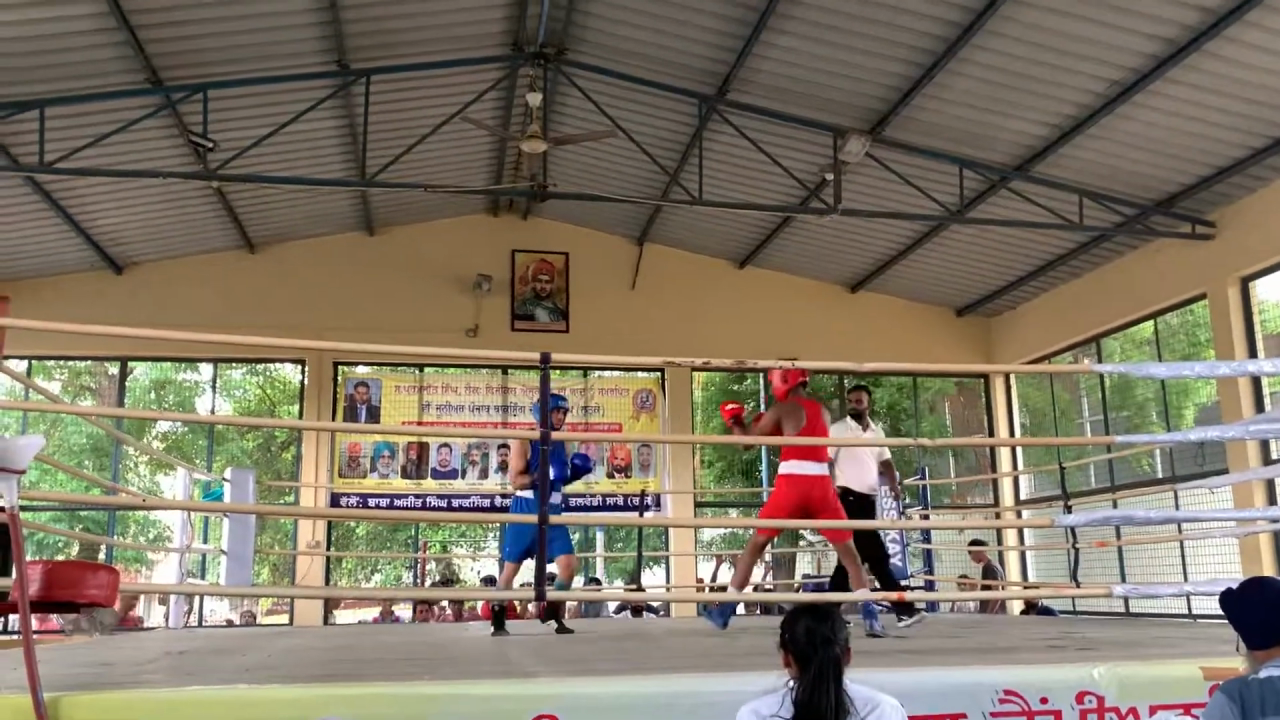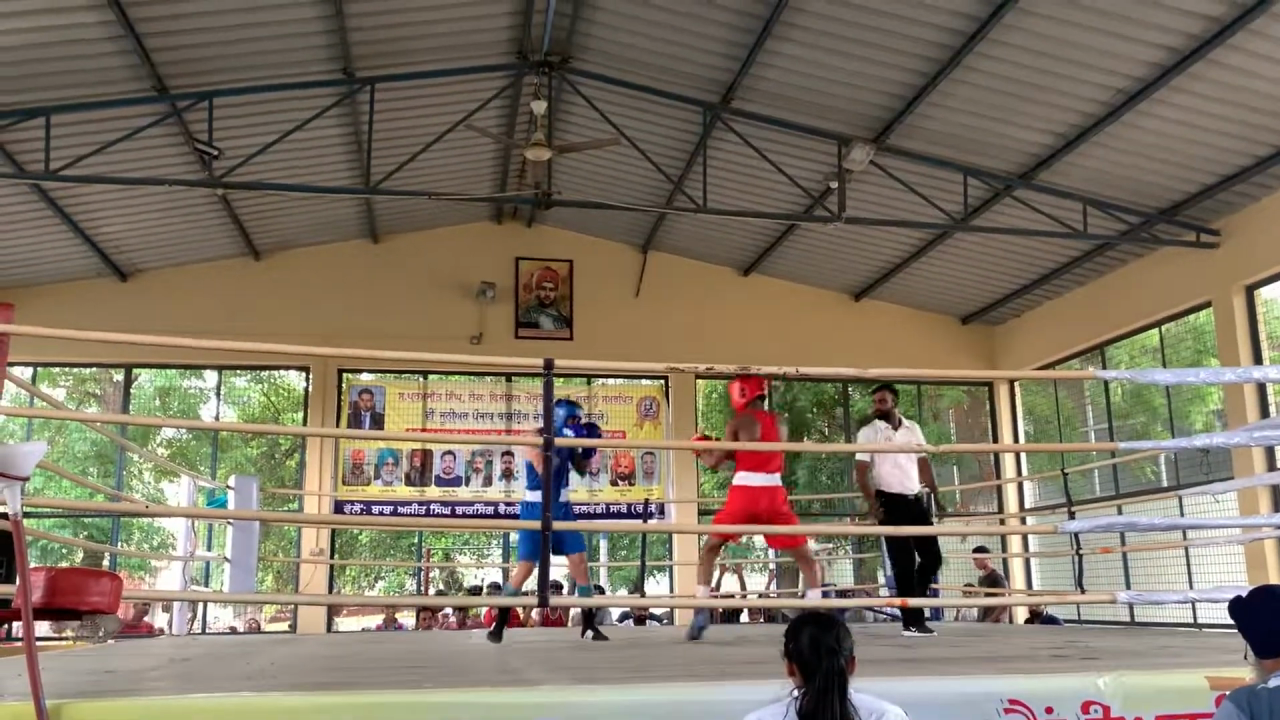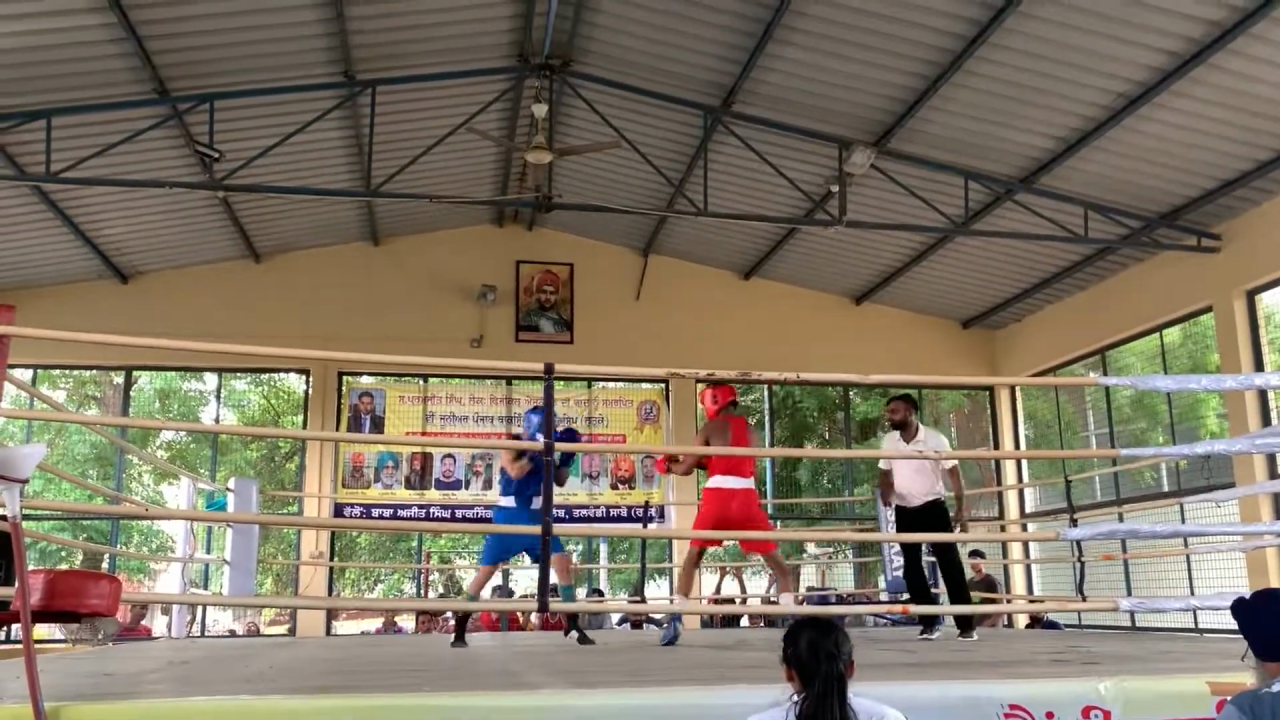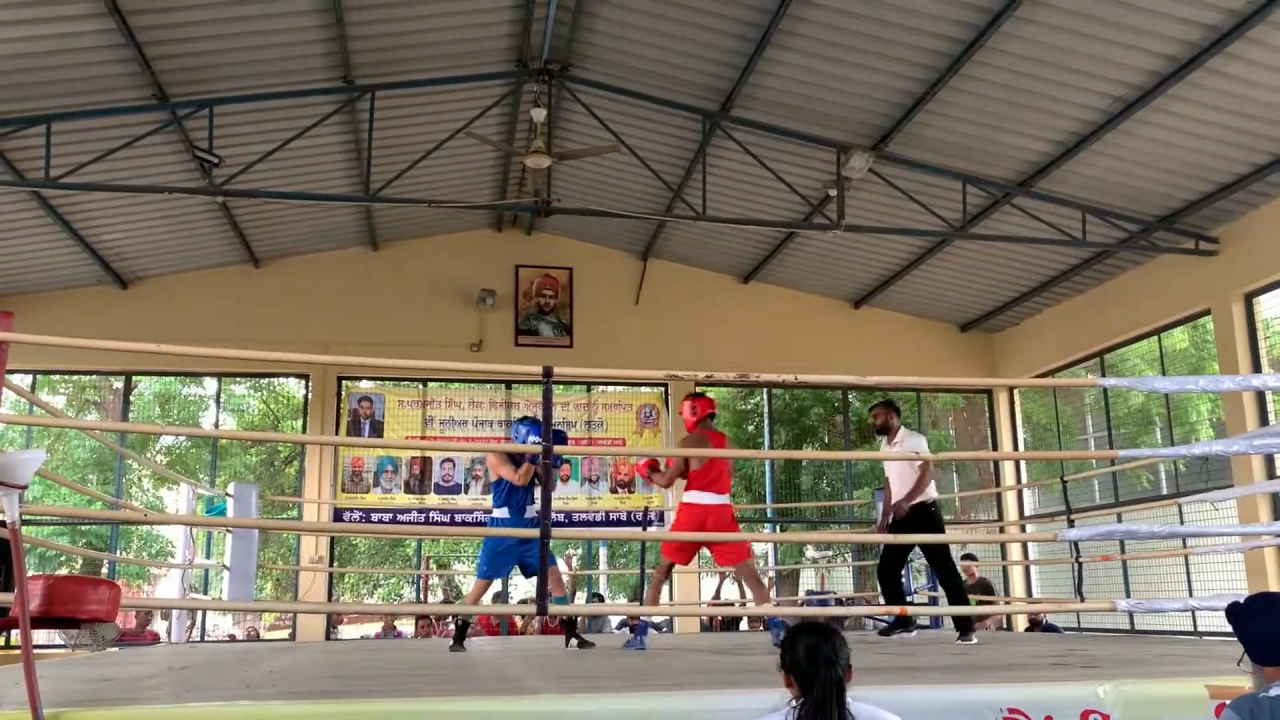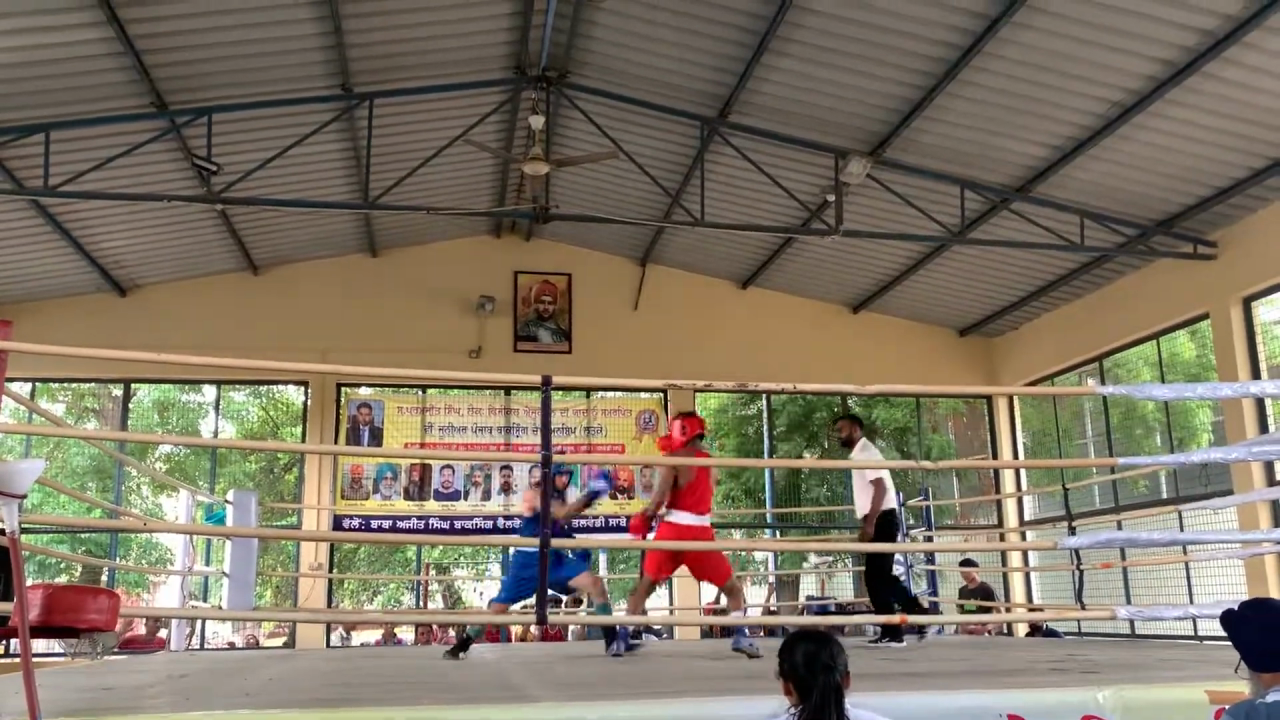
dt=0.3s
person 1, frame 1
left shoulder: (782, 408)
right shoulder: (822, 410)
left elbow: (749, 439)
left wrist: (733, 422)
left hip: (791, 485)
right hip: (821, 485)
left knee: (754, 547)
right knee: (848, 553)
left ankle: (724, 610)
right ankle: (870, 617)
person 1, frame 2
left shoulder: (738, 420)
right shoulder: (779, 424)
left elbow: (714, 462)
left wrist: (701, 449)
left hip: (743, 494)
right hip: (773, 496)
left knee: (709, 550)
right knee: (806, 560)
left ankle: (701, 613)
person 1, frame 3
left shoulder: (710, 428)
right shoulder: (750, 430)
left elbow: (685, 468)
left wrist: (667, 464)
left hip: (716, 498)
right hip: (745, 500)
left knee: (692, 560)
right knee: (779, 565)
left ankle: (675, 622)
person 1, frame 4
left shoulder: (689, 441)
right shoulder: (725, 442)
left elbow: (665, 480)
left wrist: (649, 470)
left hip: (692, 513)
right hip: (721, 515)
left knee: (661, 572)
right knee: (751, 575)
left ankle: (640, 631)
right ankle: (777, 628)
person 1, frame 5
left shoulder: (675, 459)
left elbow: (660, 497)
left wrist: (643, 517)
left hip: (672, 531)
right hip: (700, 534)
left knee: (644, 587)
right knee: (734, 590)
left ankle: (622, 637)
right ankle: (739, 636)
person 2, frame 1
left shoulder: (877, 433)
right shoulder: (838, 430)
left elbow: (886, 464)
left wrist: (894, 484)
left hip: (868, 500)
right hip: (850, 497)
left knee: (855, 556)
right knee: (877, 553)
right ankle: (902, 609)
person 2, frame 2
left shoulder: (913, 429)
right shoulder: (868, 433)
left elbow: (923, 464)
right elbow: (862, 470)
left wrist: (936, 495)
right wrist: (871, 501)
left hip: (915, 499)
right hip: (889, 501)
left knee: (932, 556)
right knee: (904, 560)
left ankle: (910, 606)
right ankle: (913, 620)
person 2, frame 3
left shoulder: (935, 439)
right shoulder: (889, 442)
left elbow: (954, 473)
right elbow: (884, 475)
left wrist: (960, 509)
right wrist: (886, 492)
left hip: (934, 508)
right hip: (905, 511)
left knee: (951, 565)
right knee: (912, 567)
left ankle: (966, 624)
right ankle: (930, 621)
person 2, frame 4
left shoulder: (914, 440)
right shoulder: (884, 446)
left elbow: (926, 473)
left wrist: (906, 501)
right wrist: (884, 517)
left hip: (924, 510)
right hip: (902, 516)
left knee: (944, 568)
right knee: (887, 568)
left ankle: (965, 627)
right ankle: (902, 622)
person 2, frame 5
left shoulder: (867, 452)
right shoulder: (859, 455)
left elbow: (881, 488)
left wrist: (870, 523)
right wrist: (868, 523)
left hip: (881, 519)
right hip: (877, 521)
left knee: (879, 575)
right knee: (875, 577)
left ankle: (920, 617)
right ankle: (892, 632)
person 3, frame 1
left shoulder: (560, 442)
right shoulder: (524, 441)
right elbow: (515, 480)
left wrist: (576, 472)
right wrist: (540, 476)
left hip: (552, 511)
right hip: (526, 509)
left knee: (568, 566)
right knee: (511, 568)
left ankle: (553, 613)
right ankle: (497, 621)
person 3, frame 2
left shoulder: (567, 438)
left elbow: (581, 468)
right elbow: (543, 469)
left wrist: (588, 447)
right wrist: (563, 445)
left hip: (562, 510)
right hip: (535, 511)
left knee: (580, 564)
right knee: (525, 568)
left ankle: (589, 626)
right ankle: (499, 625)
person 3, frame 3
right shoulder: (512, 445)
left elbow: (560, 481)
right elbow: (515, 472)
left wrist: (566, 455)
right wrist: (536, 450)
left hip: (533, 516)
right hip: (507, 516)
left knee: (563, 563)
right knee: (485, 572)
left ankle: (572, 626)
right ankle: (459, 630)
person 3, frame 4
left shoulder: (532, 457)
right shoulder: (497, 456)
left elbow: (548, 484)
right elbow: (519, 481)
left wrist: (555, 459)
right wrist: (532, 453)
left hip: (529, 529)
right hip: (502, 530)
left knee: (554, 578)
right knee: (481, 584)
left ankle: (572, 635)
right ankle: (459, 636)
person 3, frame 5
left shoulder: (556, 493)
right shoulder: (535, 493)
right elbow: (562, 514)
right wrist: (590, 494)
left hip: (554, 556)
right hip: (528, 560)
left knee: (595, 584)
right knee: (498, 608)
left ankle: (612, 642)
right ankle: (462, 645)
